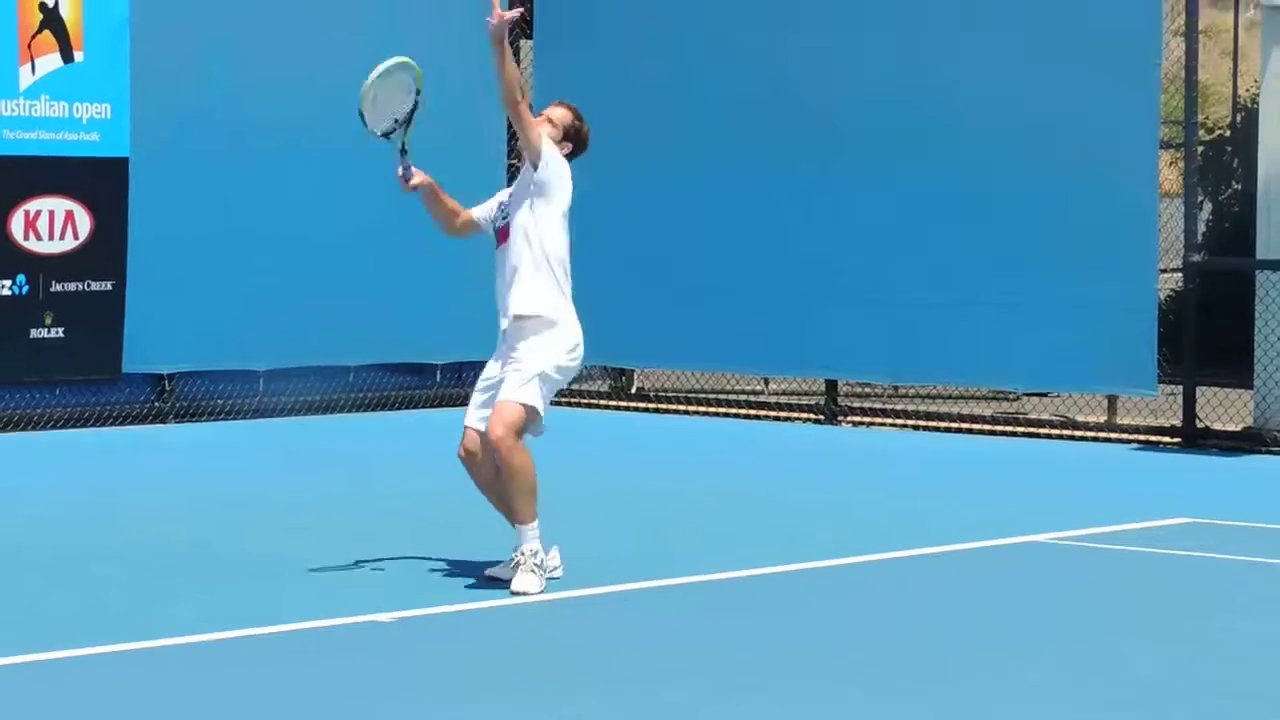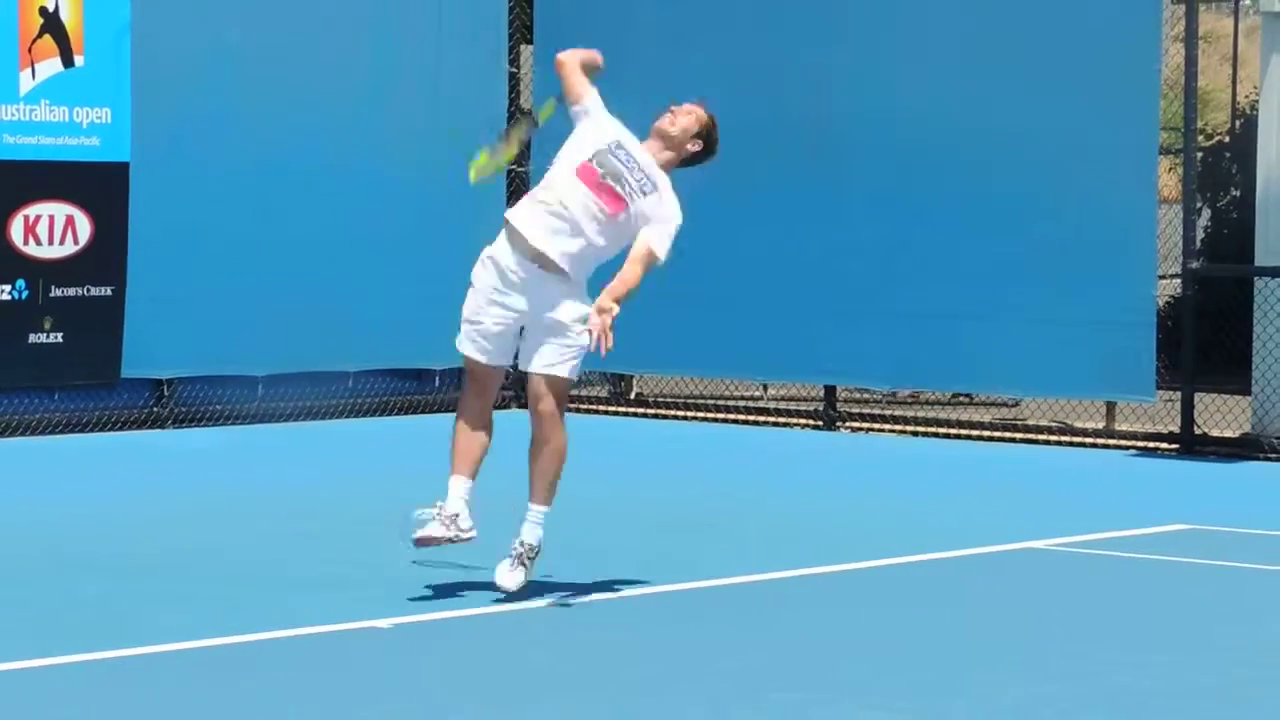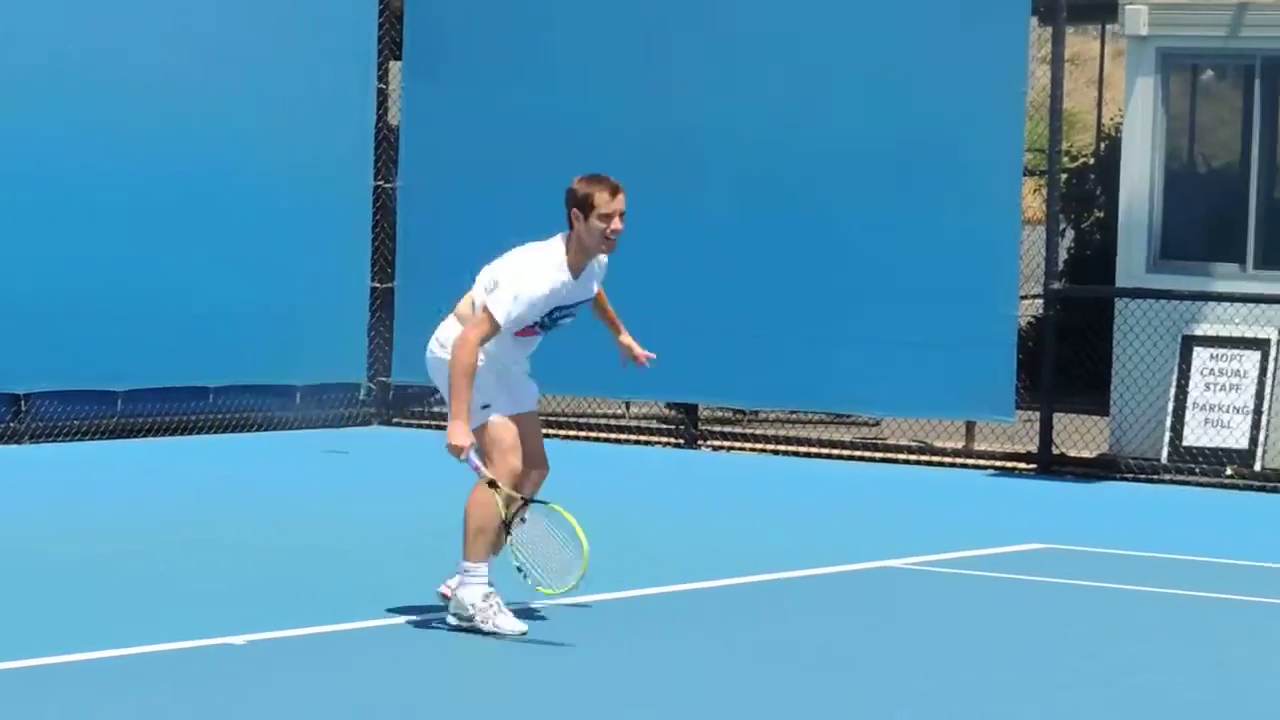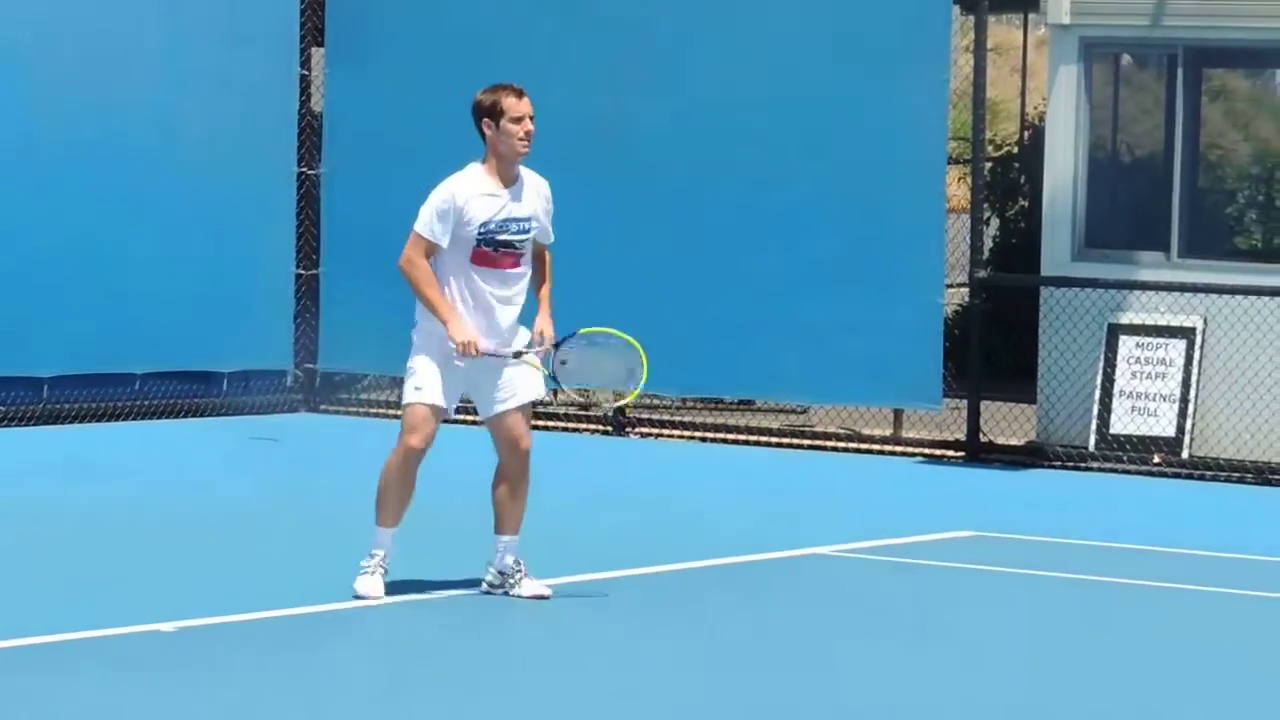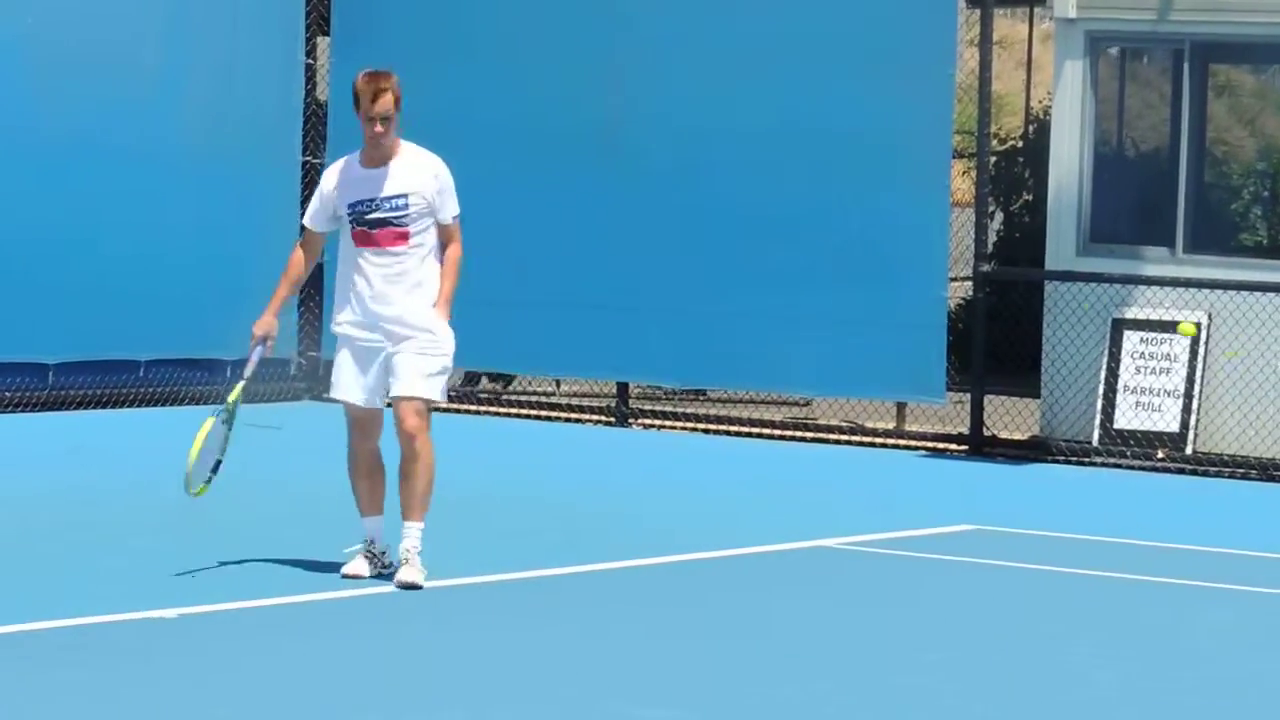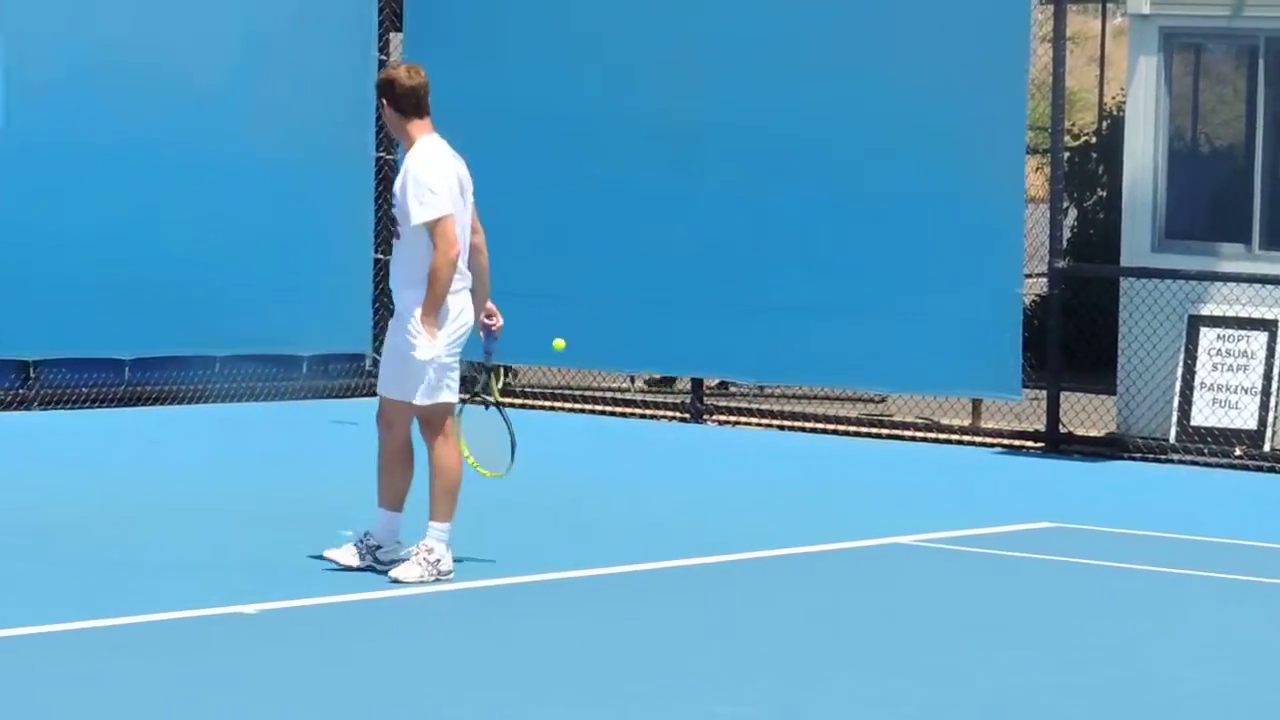
dt=0.7s
person 1, frame 1
left shoulder: (550, 173)
right shoulder: (513, 198)
left elbow: (517, 109)
right elbow: (457, 224)
right wrist: (428, 186)
left hip: (547, 337)
right hip: (514, 342)
left knee: (503, 432)
right knee: (473, 449)
left ankle: (530, 551)
right ankle: (532, 545)
person 1, frame 2
left shoulder: (665, 207)
right shoulder: (607, 133)
left elbow: (638, 263)
right elbow: (566, 63)
left wrist: (606, 304)
left hip: (562, 295)
right hip: (508, 267)
left knee: (548, 407)
right knee: (477, 399)
left ankle: (529, 542)
right ankle: (455, 512)
person 1, frame 3
left shoulder: (590, 263)
right shoulder: (535, 274)
right elbow: (469, 340)
left wrist: (621, 335)
right wrist: (457, 420)
left hip: (508, 354)
right hip: (461, 354)
left knee: (535, 469)
right knee: (506, 461)
left ankle: (466, 581)
right ankle: (471, 592)
person 1, frame 4
left shoulder: (539, 190)
right shoulder: (456, 191)
right elbow: (413, 259)
left wrist: (544, 313)
right wrist: (453, 323)
left hip: (507, 345)
right hip: (446, 342)
left knee: (517, 449)
right knee: (413, 443)
left ankle: (505, 565)
right ankle: (379, 557)
person 1, frame 5
left shoulder: (431, 170)
right shoulder: (337, 177)
left elbow: (453, 244)
right elbow: (307, 249)
left wrist: (442, 308)
right wrist: (272, 312)
left hip: (418, 325)
right hip: (359, 327)
left knee: (413, 428)
right knee: (361, 434)
left ankle: (411, 548)
right ankle: (373, 546)
person 1, frame 6
left shoulder: (422, 166)
right shoulder: (442, 158)
left elbow: (448, 249)
right elbow: (476, 238)
left wrist: (431, 316)
right wrist: (482, 301)
left hip: (429, 316)
right hip: (410, 314)
left knee: (436, 427)
right knee: (390, 423)
left ankle: (437, 550)
right ankle: (382, 540)
